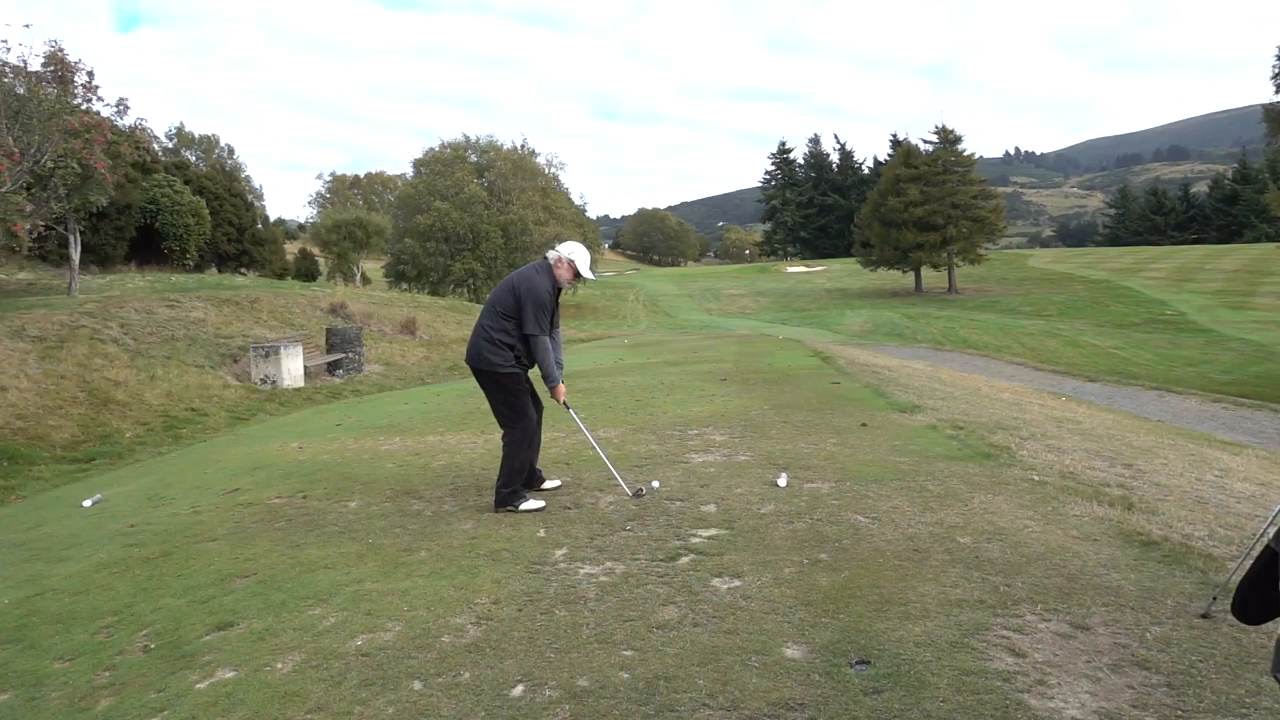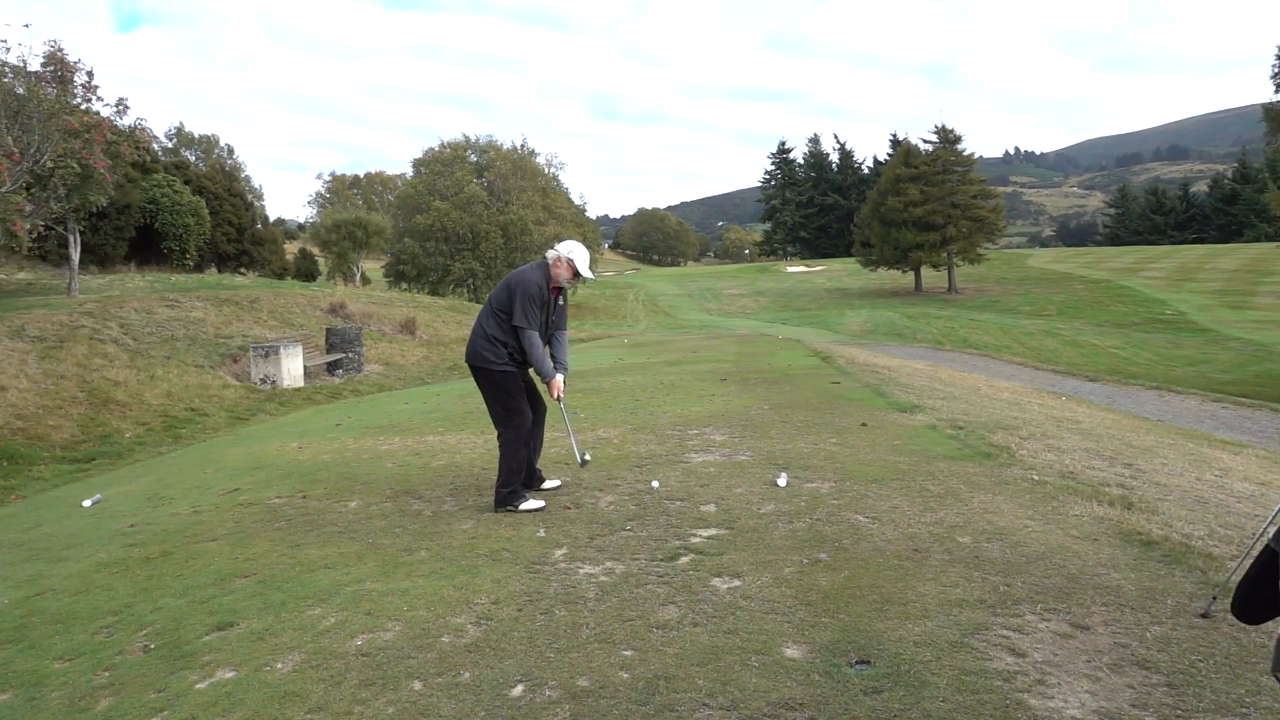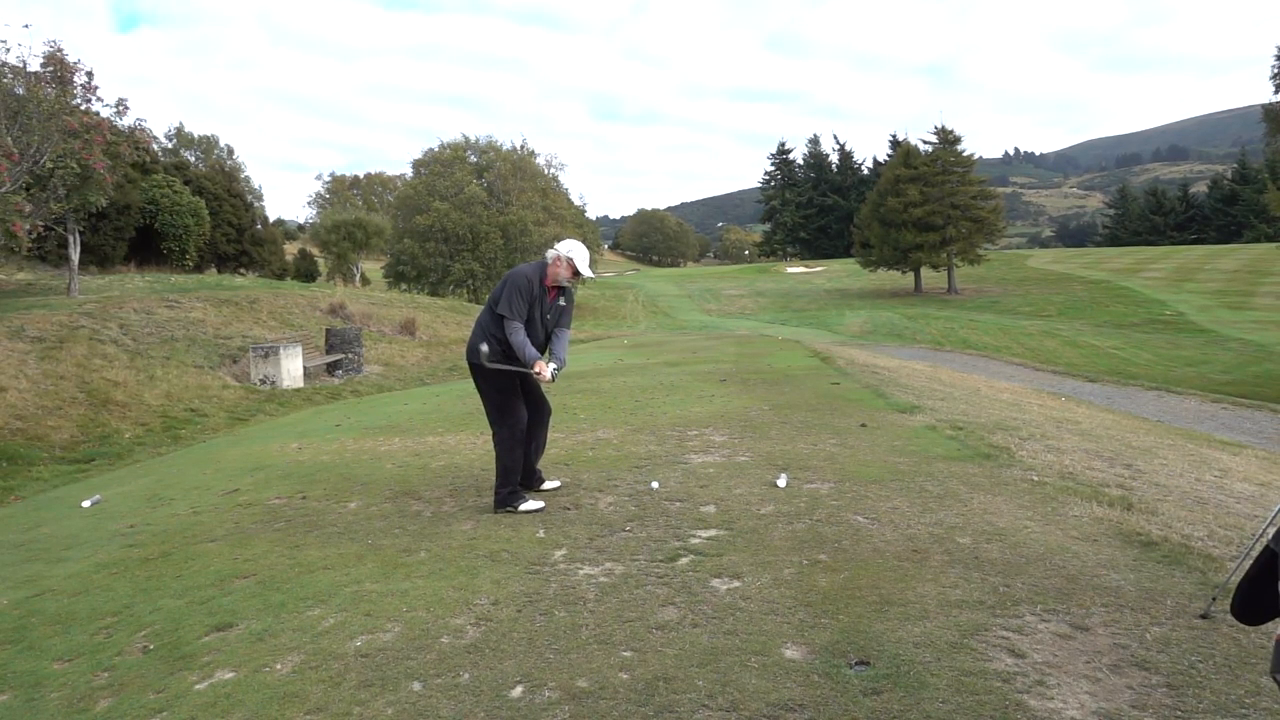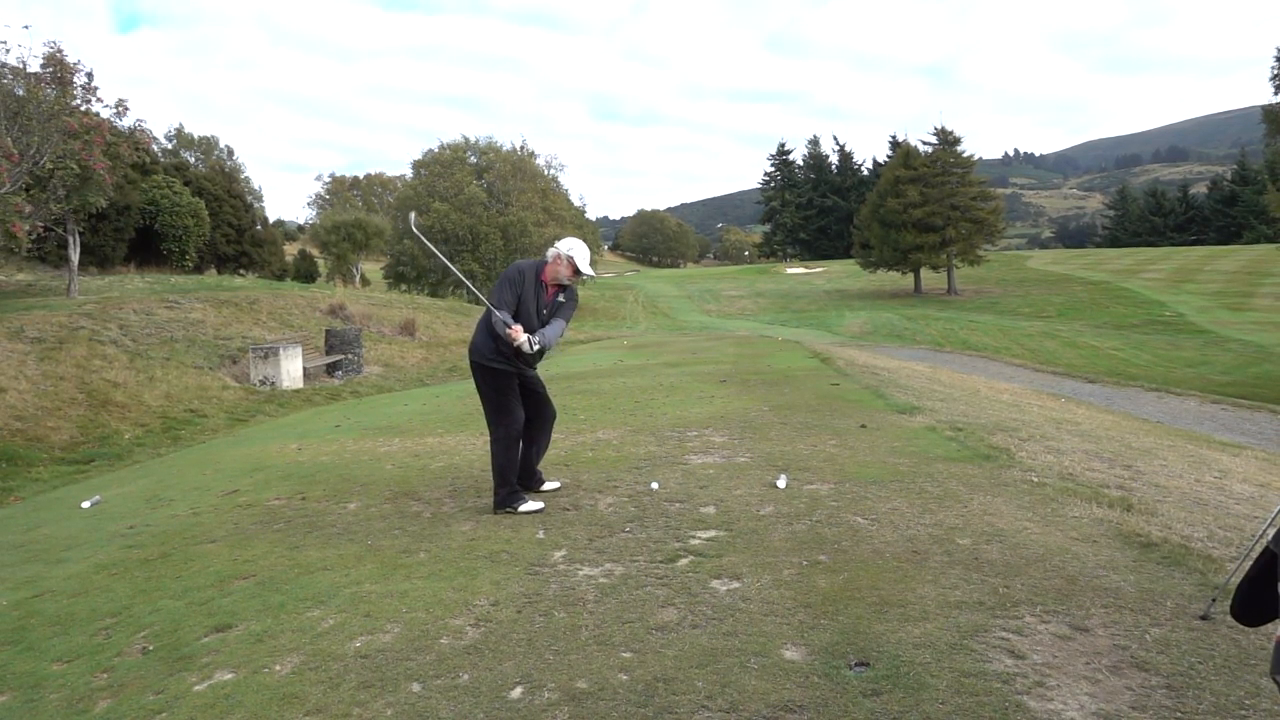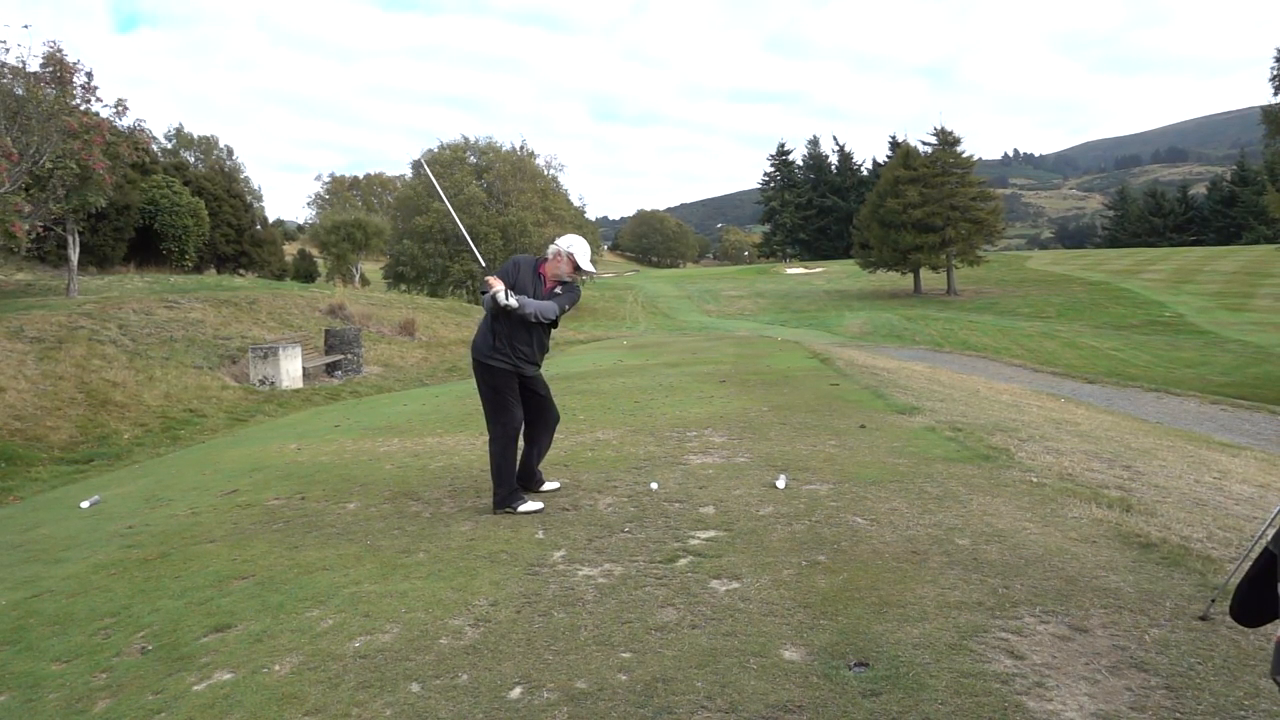
dt=1s
person 1, frame 1
left shoulder: (548, 282)
right shoulder: (537, 285)
left elbow: (552, 332)
right elbow: (538, 339)
left wrist: (557, 374)
right wrist: (553, 382)
left hip: (504, 357)
right hip: (494, 358)
left knee: (532, 412)
right knee: (521, 422)
left ankle: (529, 477)
right ankle: (508, 495)
person 1, frame 2
left shoulder: (557, 287)
right shoulder: (530, 282)
left elbow: (558, 332)
right elbow: (529, 335)
left wrist: (560, 372)
right wrist: (549, 377)
left hip: (510, 358)
right hip: (492, 357)
left knee: (535, 411)
right knee: (517, 422)
left ankle: (529, 477)
right ankle: (508, 495)
person 1, frame 3
left shoulder: (565, 292)
right shoulder: (523, 277)
left elbow: (561, 332)
right elbow: (513, 327)
left wrist: (554, 364)
right wrist: (535, 360)
left hip: (516, 362)
right hip: (491, 356)
left knee: (539, 412)
right knee: (512, 422)
left ankle: (528, 477)
right ankle: (507, 496)
person 1, frame 4
left shoulder: (568, 294)
right shoulder: (520, 272)
left elbow: (557, 327)
right elbow: (499, 313)
left wrist: (533, 341)
right wrist: (513, 333)
left hip: (523, 363)
right hip: (492, 357)
left knee: (543, 415)
right knee: (509, 423)
left ankle: (528, 478)
right ankle: (507, 497)
person 1, frame 5
left shoulder: (570, 290)
right shoulder: (519, 266)
left elbow: (547, 311)
right elbow: (489, 303)
left wrist: (511, 299)
right wrist: (496, 297)
left hip: (527, 364)
right hip: (494, 357)
left knee: (546, 417)
right knee: (507, 423)
left ankle: (528, 478)
right ankle: (506, 497)
